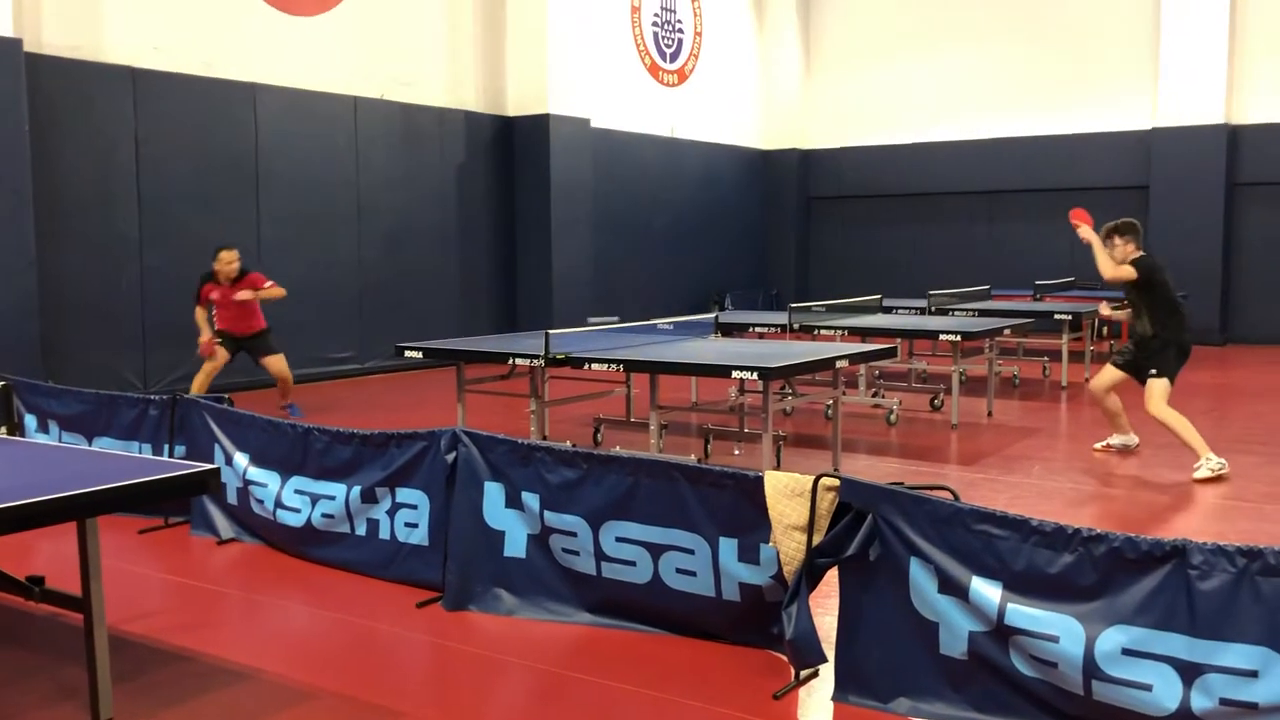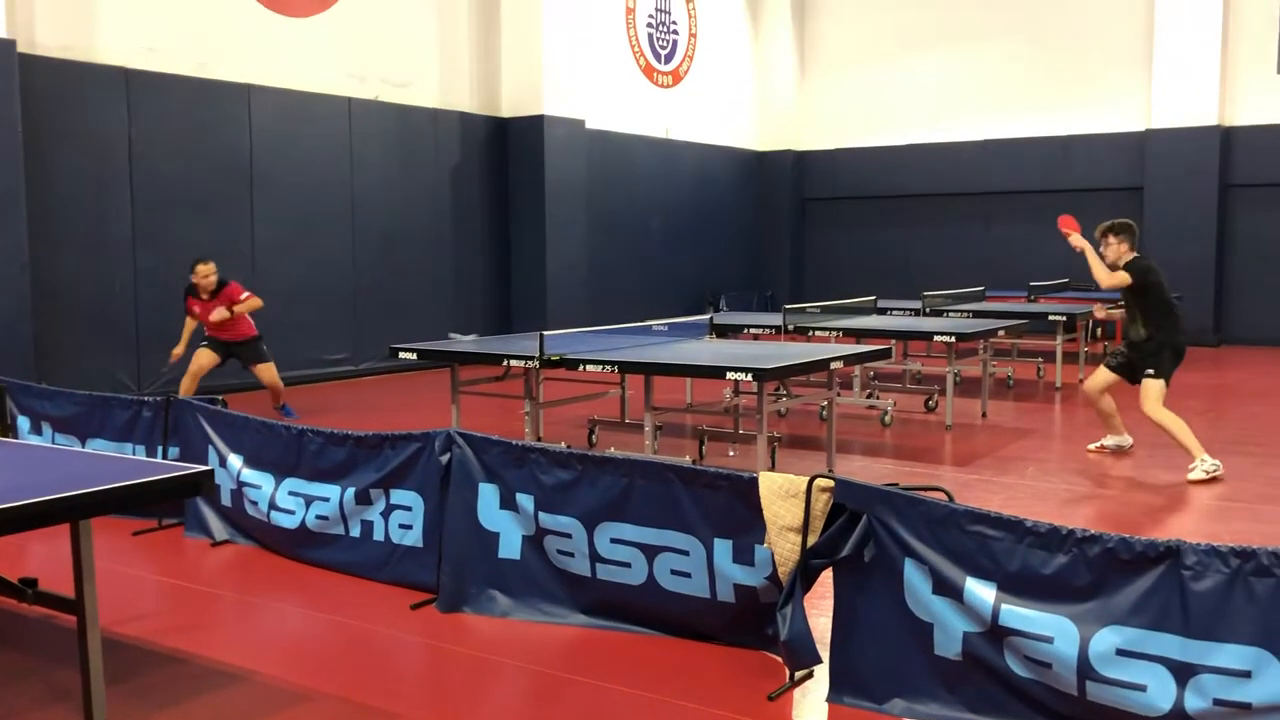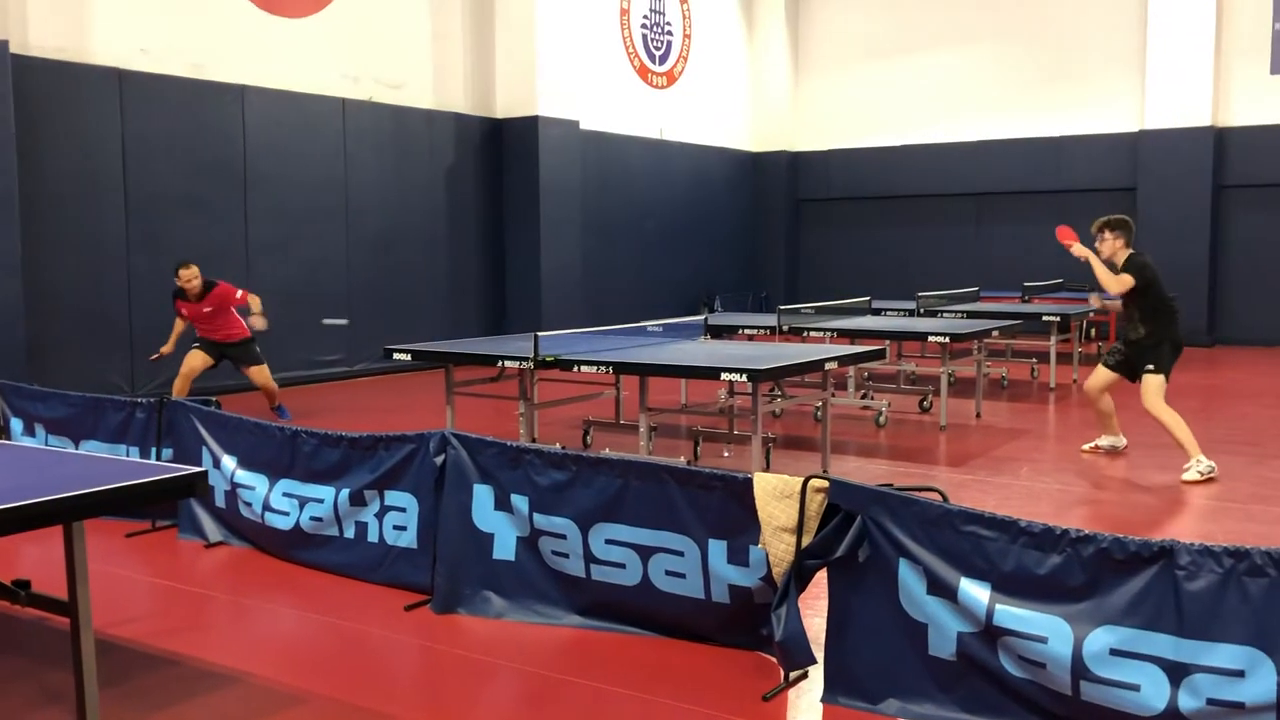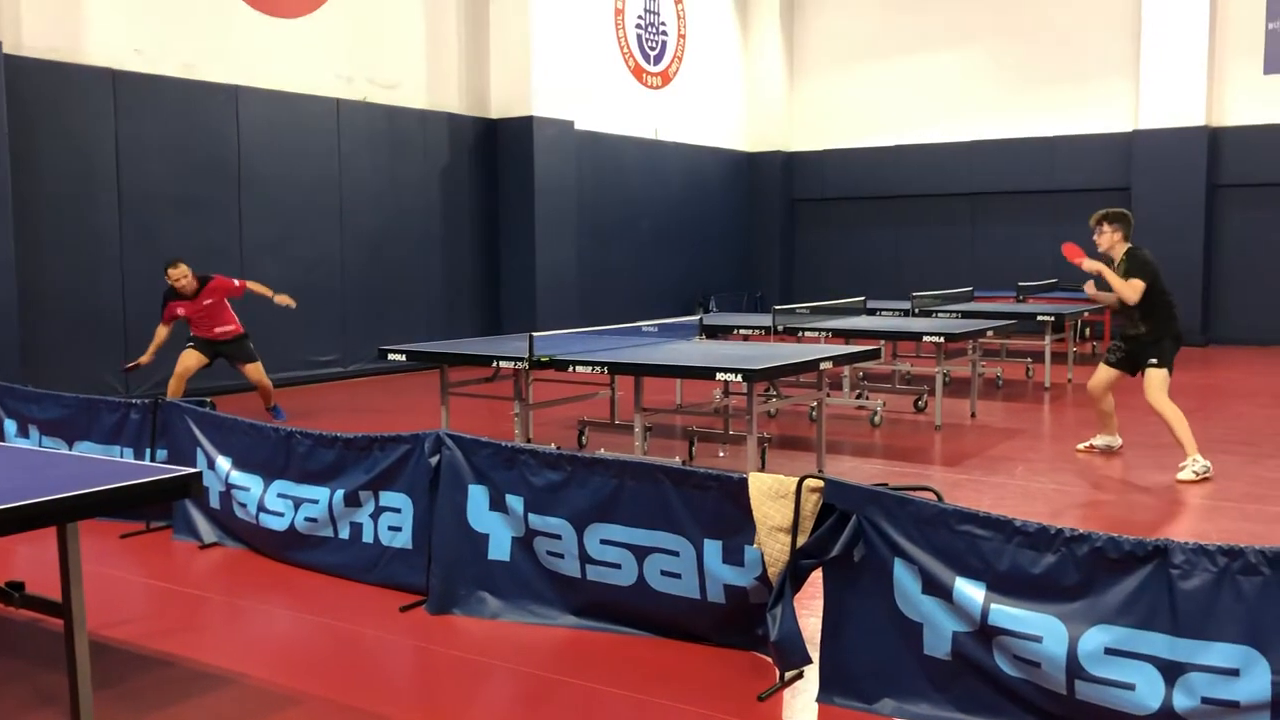
dt=0.1s
person 1, frame 1
left shoulder: (1146, 264)
right shoulder: (1134, 270)
left elbow: (1109, 273)
left wrist: (1093, 238)
right wrist: (1112, 314)
left hip: (1169, 345)
right hip: (1146, 343)
left knee: (1155, 407)
right knee: (1098, 386)
left ankle: (1211, 459)
right ankle: (1125, 437)
person 1, frame 2
left shoulder: (1140, 267)
right shoulder: (1127, 271)
left elbow: (1105, 282)
left wrist: (1085, 246)
right wrist: (1107, 314)
left hip: (1162, 346)
right hip: (1139, 344)
left knee: (1151, 407)
right knee: (1092, 387)
left ankle: (1205, 461)
right ankle: (1119, 438)
person 1, frame 3
left shoulder: (1138, 264)
right shoulder: (1117, 267)
left elbow: (1116, 288)
left wrist: (1089, 256)
right wrist: (1101, 304)
left hip: (1160, 341)
right hip: (1134, 340)
left knee: (1152, 403)
right knee: (1093, 388)
left ankle: (1201, 462)
right ankle: (1113, 438)
person 1, frame 4
left shoulder: (1138, 259)
right shoulder: (1114, 262)
left elbow: (1132, 297)
left wrist: (1101, 268)
right wrist: (1096, 294)
left hip: (1160, 336)
right hip: (1133, 336)
left knee: (1155, 397)
right knee: (1096, 386)
left ankle: (1197, 461)
right ankle: (1109, 438)
person 2, frame 1
left shoulder: (248, 277)
right shoulder: (205, 282)
left elbow: (280, 292)
right elbow: (200, 309)
left wrist: (254, 295)
right wrist: (205, 332)
left hip: (256, 333)
right hip: (225, 334)
left knee: (283, 374)
right knee: (209, 369)
left ankle: (286, 404)
person 2, frame 2
left shoulder: (228, 288)
right shoulder: (190, 293)
left elbow: (257, 303)
right elbow: (192, 317)
left wrist: (229, 312)
right wrist: (182, 345)
left hip: (247, 339)
right hip: (216, 339)
left knee: (273, 382)
right knee: (194, 370)
left ankle: (280, 405)
person 2, frame 3
left shoulder: (218, 290)
right shoulder: (178, 297)
left elbow: (252, 298)
left wrist: (256, 315)
right wrist: (171, 344)
left hip: (239, 340)
right hip: (208, 341)
left knee: (265, 383)
right knee: (186, 372)
left ankle: (276, 406)
person 2, frame 4
left shoulder: (213, 283)
right shoulder: (170, 298)
left elbow: (247, 285)
right elbow: (164, 326)
left wrist: (274, 296)
right wrist: (149, 353)
left hip: (233, 338)
right hip: (202, 339)
left knee: (260, 380)
right knee: (180, 372)
left ankle: (271, 406)
